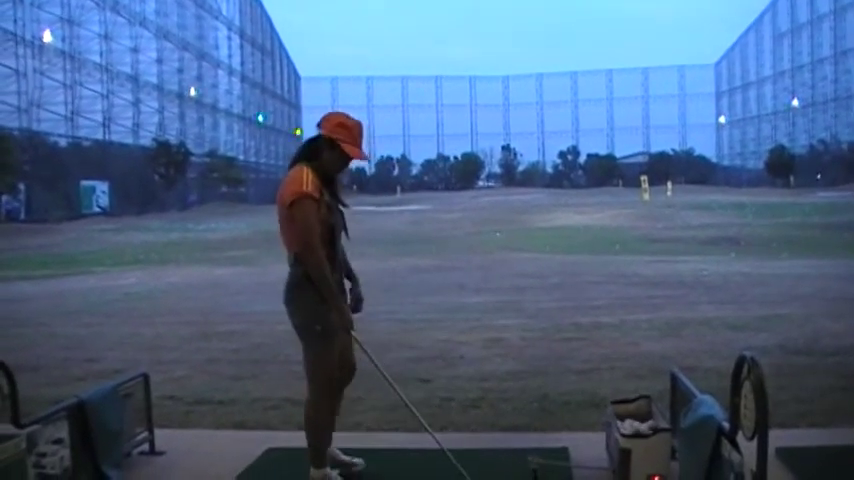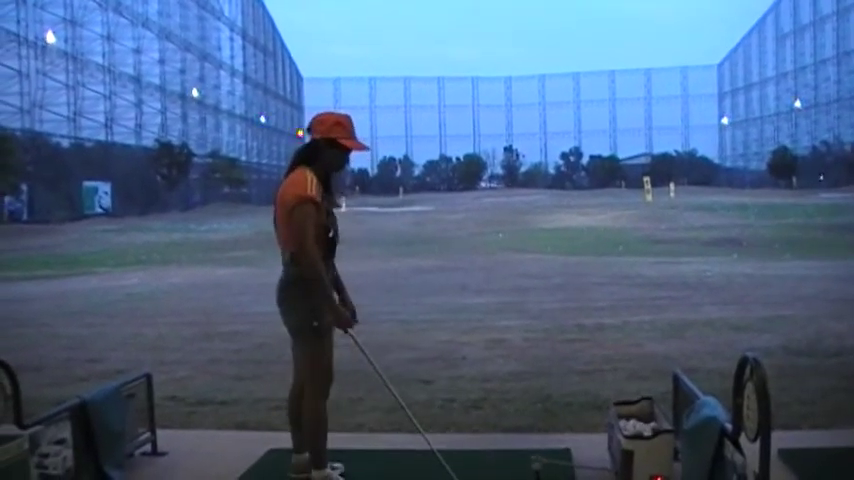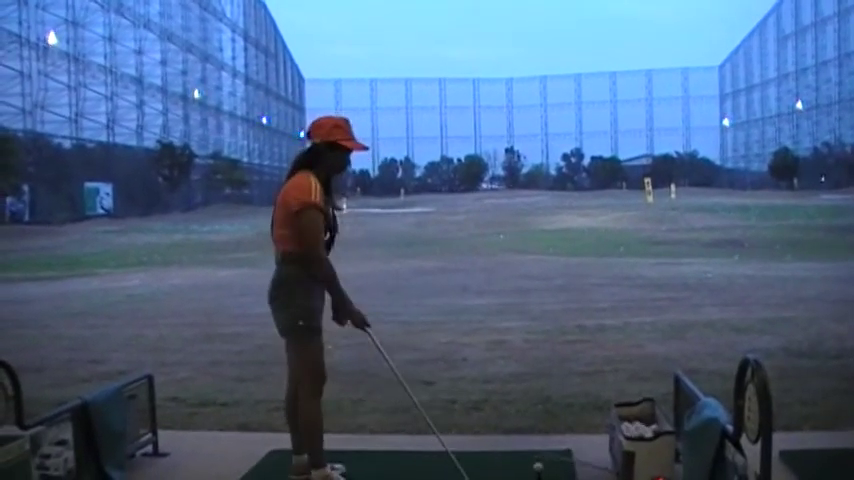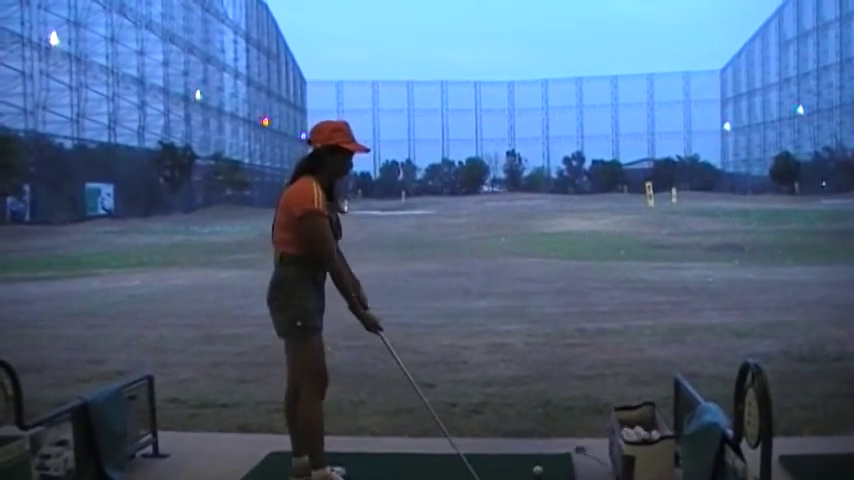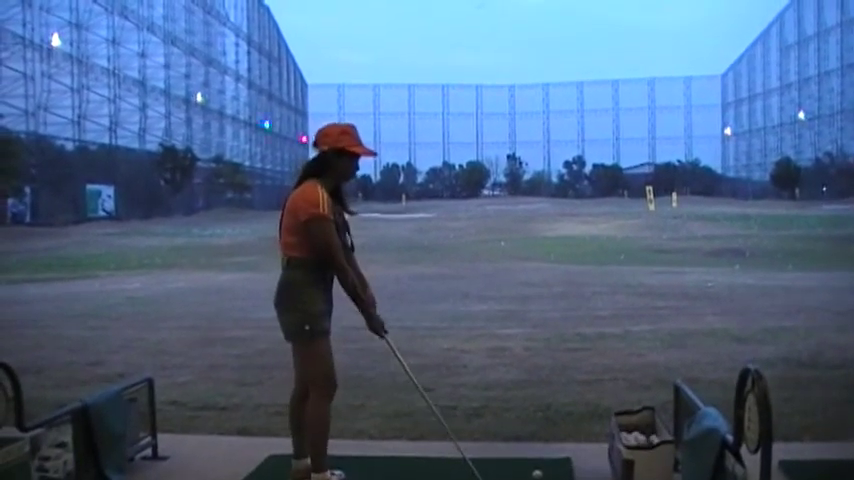
dt=0.3s
person 1, frame 1
left shoulder: (321, 184)
right shoulder: (303, 183)
right elbow: (310, 251)
left wrist: (352, 281)
right wrist: (338, 304)
left hip: (326, 291)
right hip: (311, 294)
left knee: (343, 371)
right knee: (323, 384)
person 1, frame 2
left shoulder: (314, 184)
right shoulder: (305, 185)
right elbow: (307, 254)
left wrist: (343, 294)
right wrist: (334, 305)
left hip: (307, 291)
right hip: (305, 293)
left knee: (305, 380)
right knee: (318, 383)
person 1, frame 3
left shoulder: (312, 186)
right shoulder: (308, 189)
right elbow: (317, 257)
left wrist: (339, 300)
right wrist: (346, 304)
left hip: (299, 289)
right hip: (297, 290)
left knee: (301, 380)
right knee: (312, 383)
person 1, frame 4
left shoulder: (320, 192)
right shoulder: (308, 194)
left elbow: (334, 252)
right elbow: (329, 259)
left wrist: (357, 289)
right wrist: (359, 311)
left hip: (302, 291)
right hip: (295, 293)
left knee: (300, 381)
right knee: (314, 383)
person 1, frame 5
left shoulder: (329, 196)
right shoulder: (313, 198)
left elbow: (345, 251)
right elbow: (336, 262)
left wrist: (366, 290)
right wrist: (368, 313)
left hip: (311, 295)
right hip: (302, 297)
left knee: (307, 384)
right knee: (323, 386)
